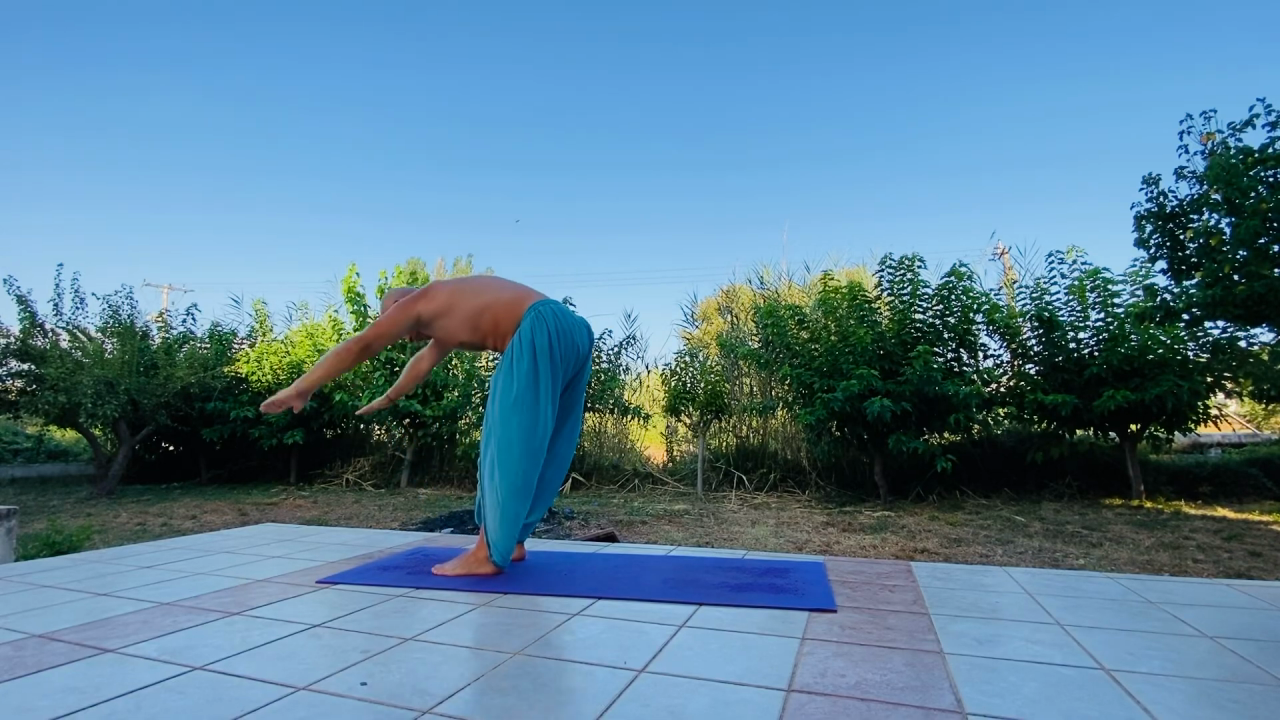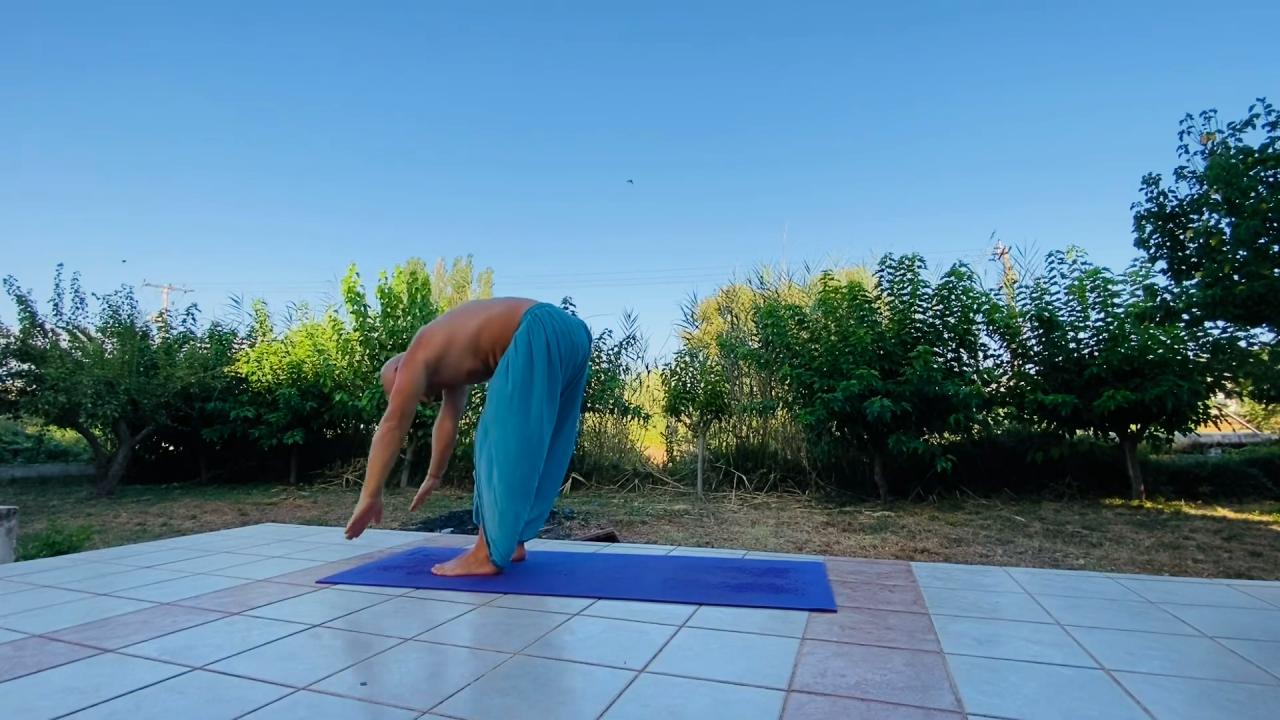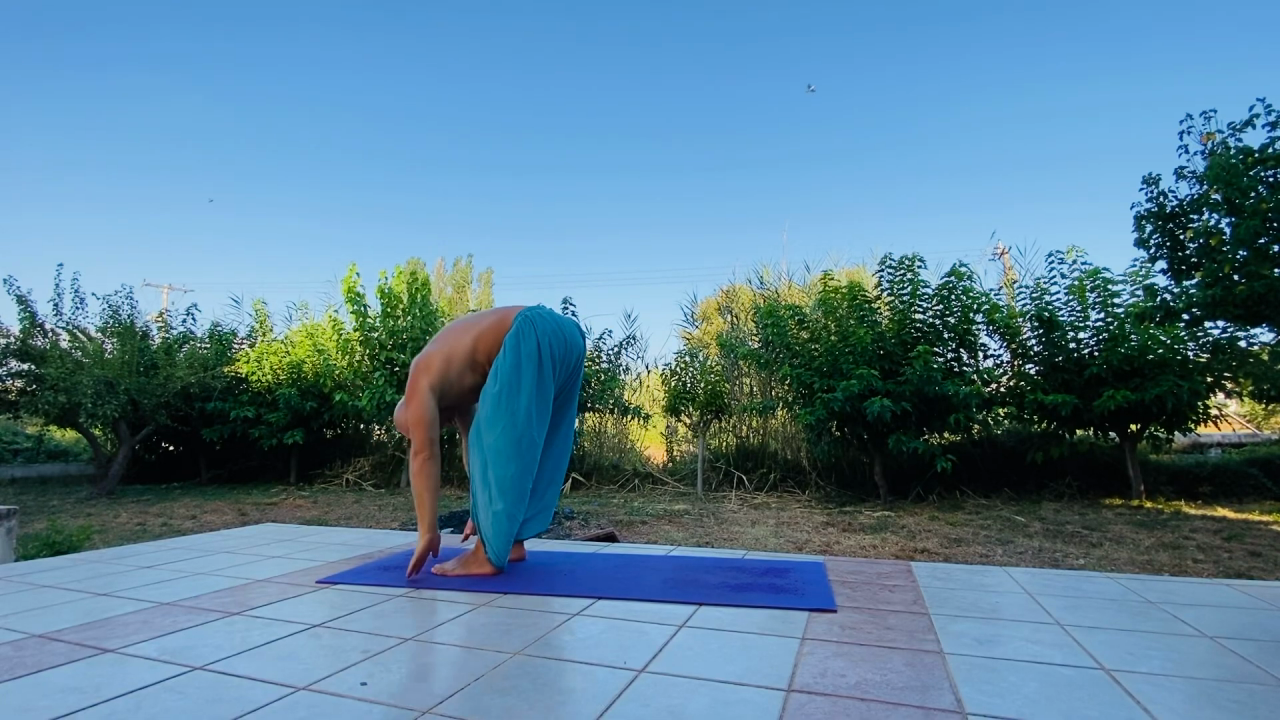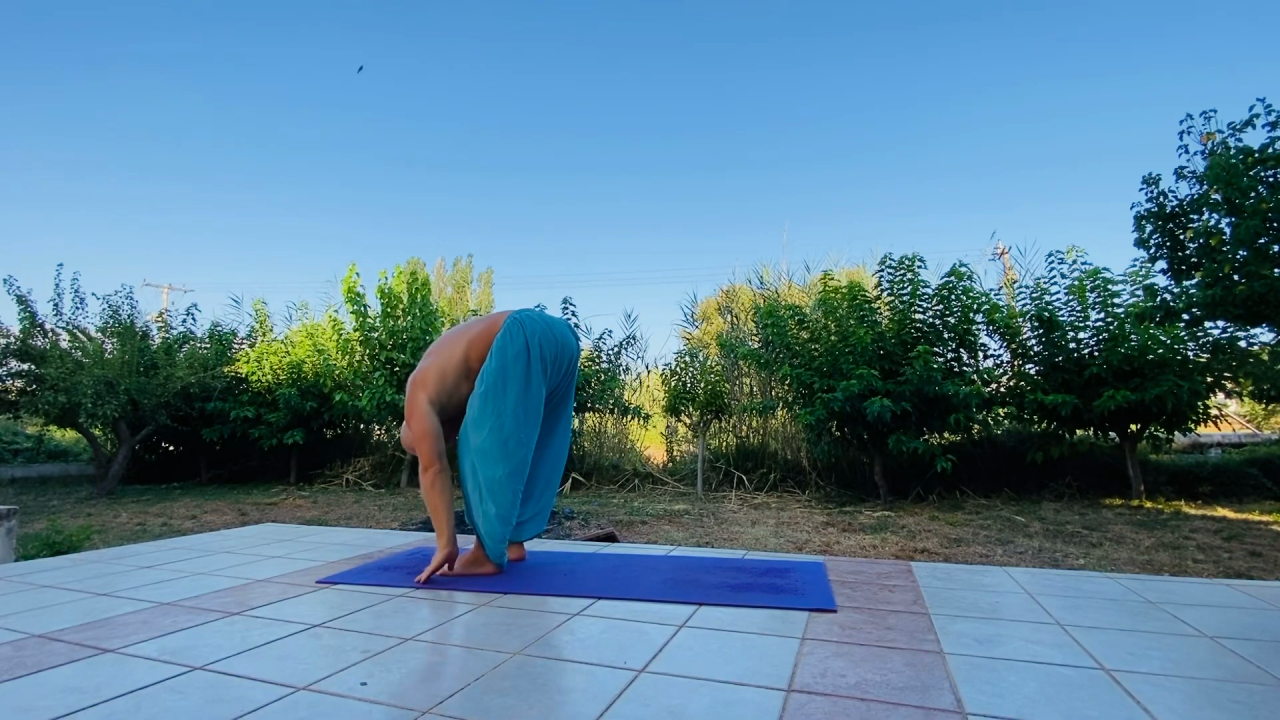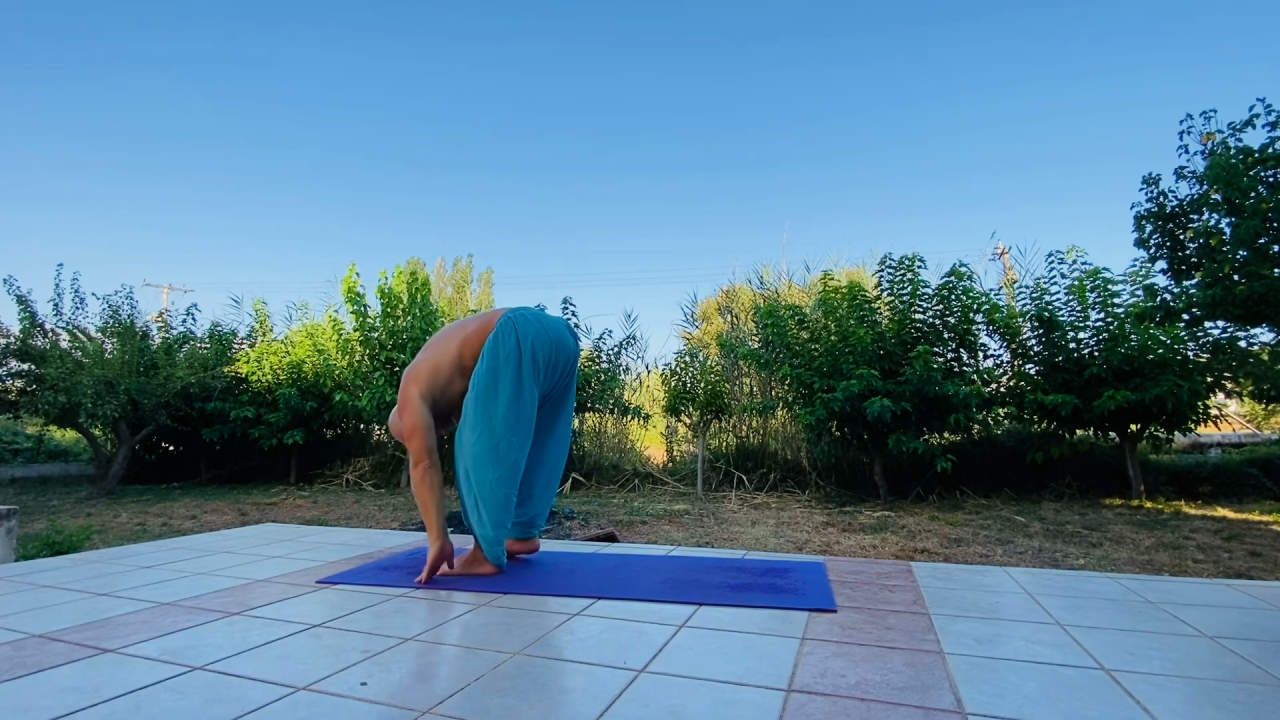
dt=0.3s
person 1, frame 1
left shoulder: (419, 303)
right shoulder: (449, 312)
left elbow: (358, 346)
right elbow: (423, 363)
left wrist: (300, 389)
right wrist: (387, 398)
left hip: (540, 332)
right hip: (572, 330)
left knee: (511, 442)
right knee: (540, 446)
left ankle: (489, 553)
right ankle: (511, 541)
person 1, frame 2
left shoulder: (418, 355)
right shoulder: (451, 360)
left elbow: (393, 425)
right elbow: (448, 421)
left wrist: (370, 497)
right wrist: (433, 477)
left hip: (540, 336)
right hip: (571, 331)
left knee: (504, 444)
right knee: (533, 448)
left ankle: (488, 554)
right ankle: (511, 541)
person 1, frame 3
left shoulder: (422, 381)
right shoulder: (454, 381)
left elbow: (423, 455)
right elbow: (471, 439)
left wrist: (427, 532)
right wrist: (480, 514)
left hip: (532, 339)
right hip: (566, 333)
left knee: (498, 446)
right knee: (527, 447)
left ankle: (488, 554)
right ankle: (510, 541)
person 1, frame 4
left shoulder: (420, 397)
right shoulder: (452, 388)
left elbow: (433, 470)
right elbow: (489, 447)
left wrist: (446, 545)
left hip: (524, 340)
right hip: (559, 334)
left knee: (491, 448)
right knee: (538, 450)
left ankle: (488, 553)
right ankle: (511, 540)
person 1, frame 5
left shoulder: (414, 391)
right shoulder: (448, 388)
left elbow: (424, 465)
left wrist: (438, 541)
left hip: (518, 340)
right hip: (559, 334)
left knee: (483, 449)
right knee: (534, 448)
left ankle: (487, 554)
right ankle: (523, 535)
